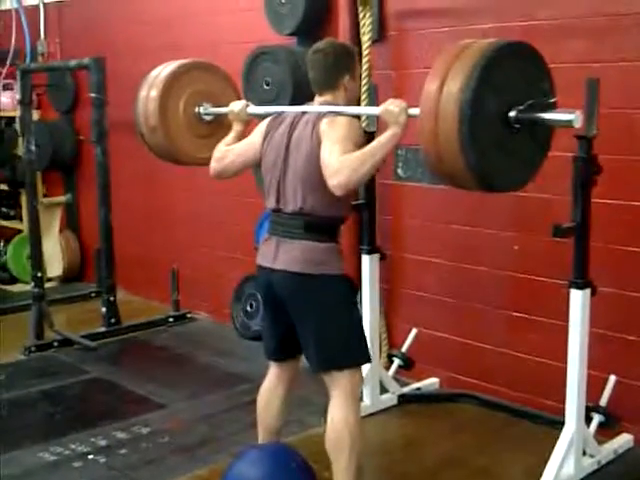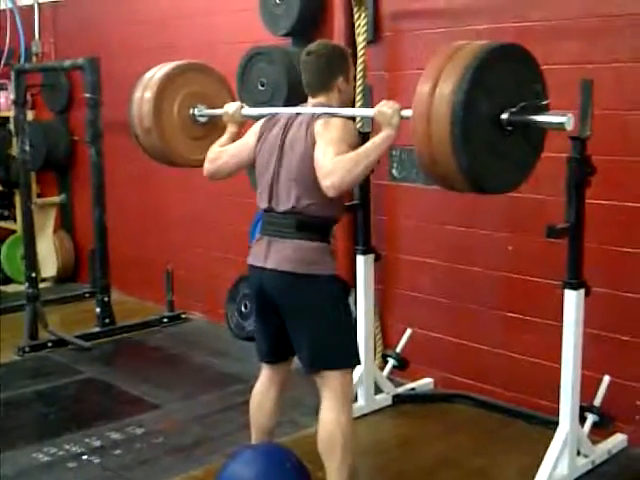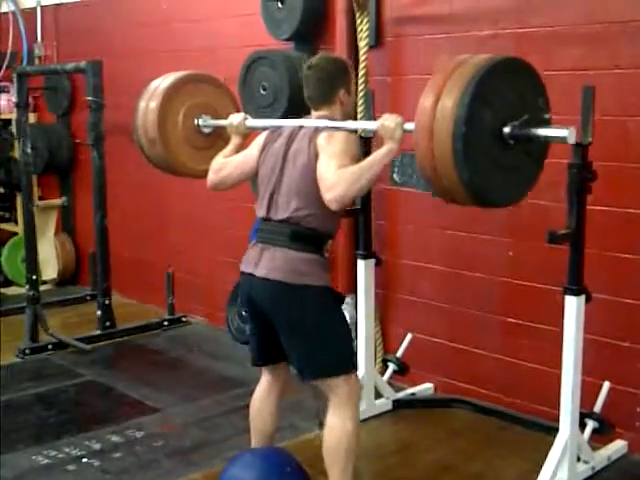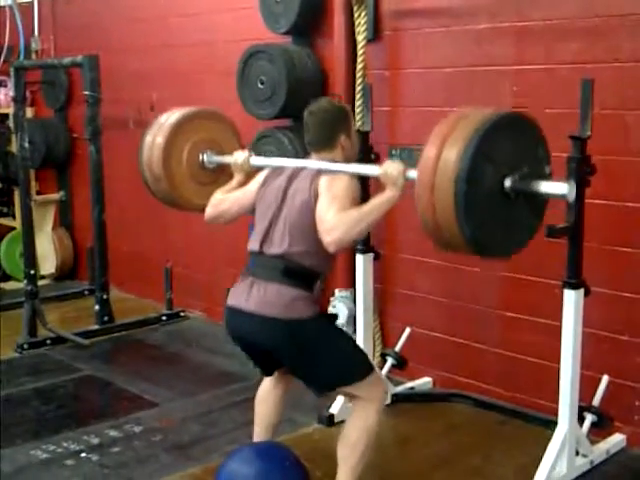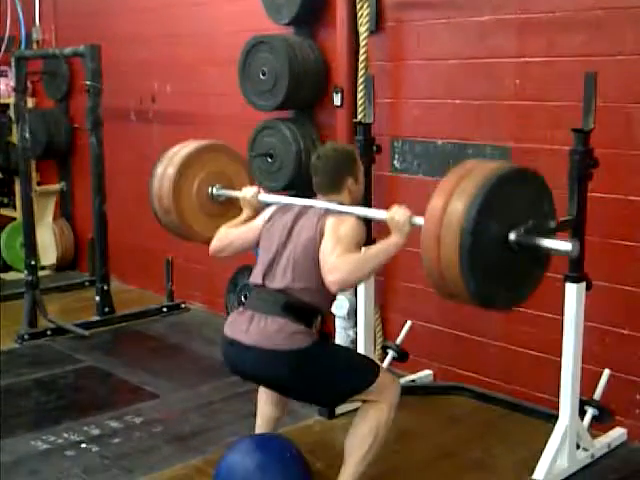
dt=0.3s
person 1, frame 1
left shoulder: (274, 123)
right shoulder: (339, 123)
left elbow: (219, 165)
right elbow: (340, 179)
left wrist: (237, 125)
right wrist: (392, 132)
left hip: (271, 261)
right hip: (314, 266)
left knee: (280, 369)
right knee: (345, 387)
person 1, frame 2
left shoulder: (268, 123)
right shoulder: (333, 124)
left elbow: (212, 166)
right elbow: (333, 180)
left wrist: (232, 125)
right wrist: (385, 133)
left hip: (262, 261)
right hip: (305, 267)
left knee: (272, 371)
right knee: (337, 388)
person 1, frame 3
left shoulder: (272, 135)
right shoulder: (336, 137)
left elbow: (216, 177)
right elbow: (336, 194)
left wrist: (236, 137)
right wrist: (388, 147)
left hip: (252, 273)
right hip: (296, 277)
left knee: (273, 375)
right knee: (344, 395)
person 1, frame 4
left shoulder: (272, 173)
right shoulder: (338, 180)
left elbow: (213, 212)
right elbow: (334, 235)
left wrist: (239, 175)
right wrist: (391, 192)
left hip: (239, 308)
right hip: (284, 314)
left knee: (279, 372)
right knee: (371, 394)
person 1, frame 5
left shoulder: (278, 211)
right shoulder: (343, 222)
left elbow: (218, 246)
right elbow: (336, 276)
left wrist: (248, 211)
right wrist: (395, 238)
left hip: (234, 343)
right hip: (277, 349)
right knee: (385, 391)
